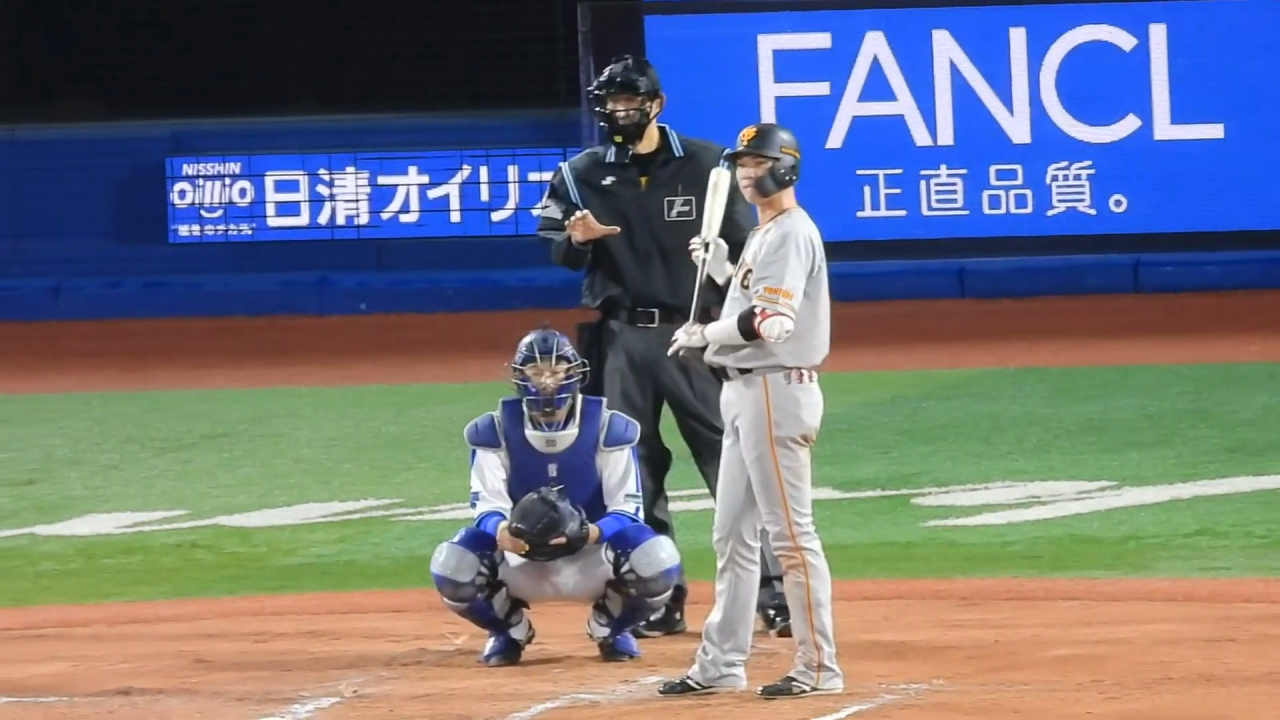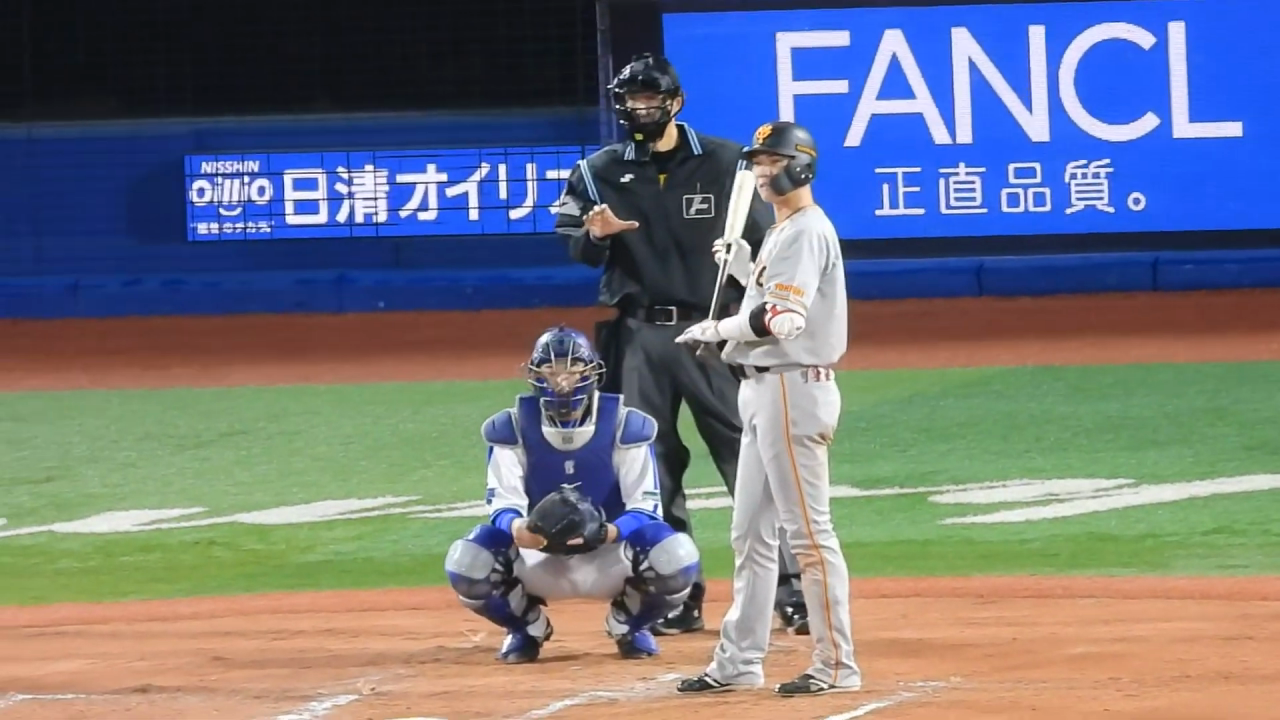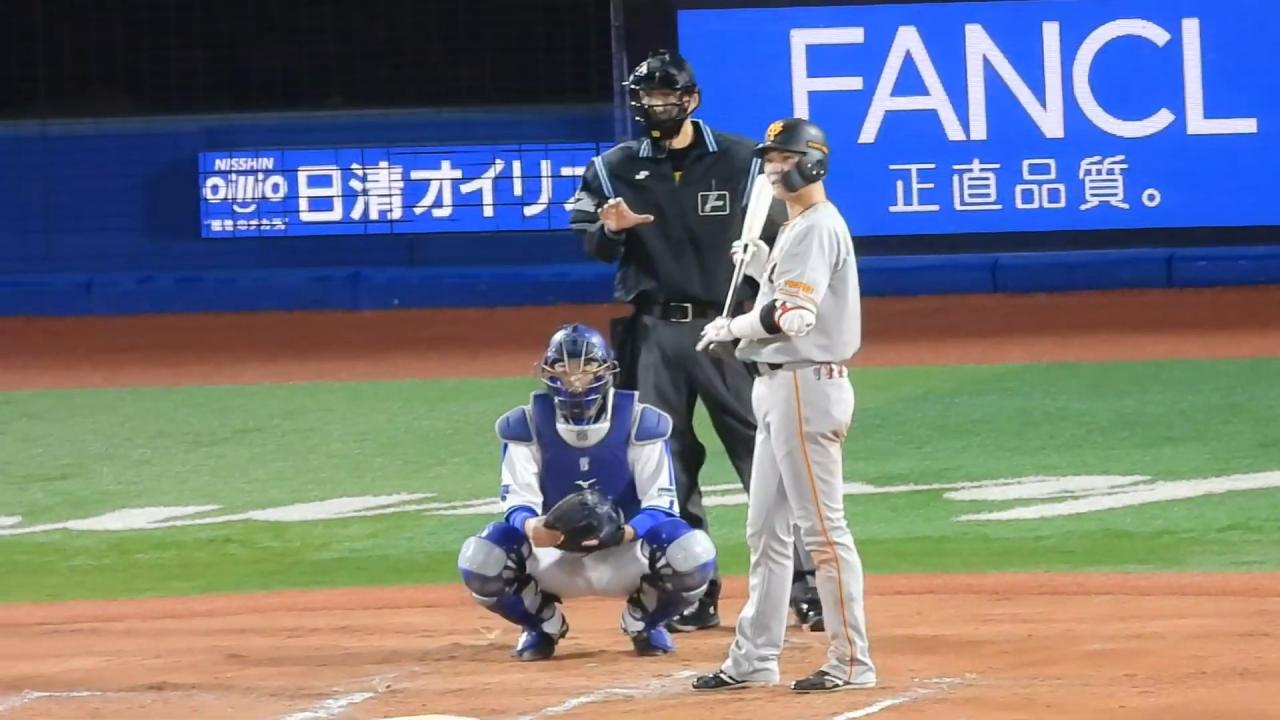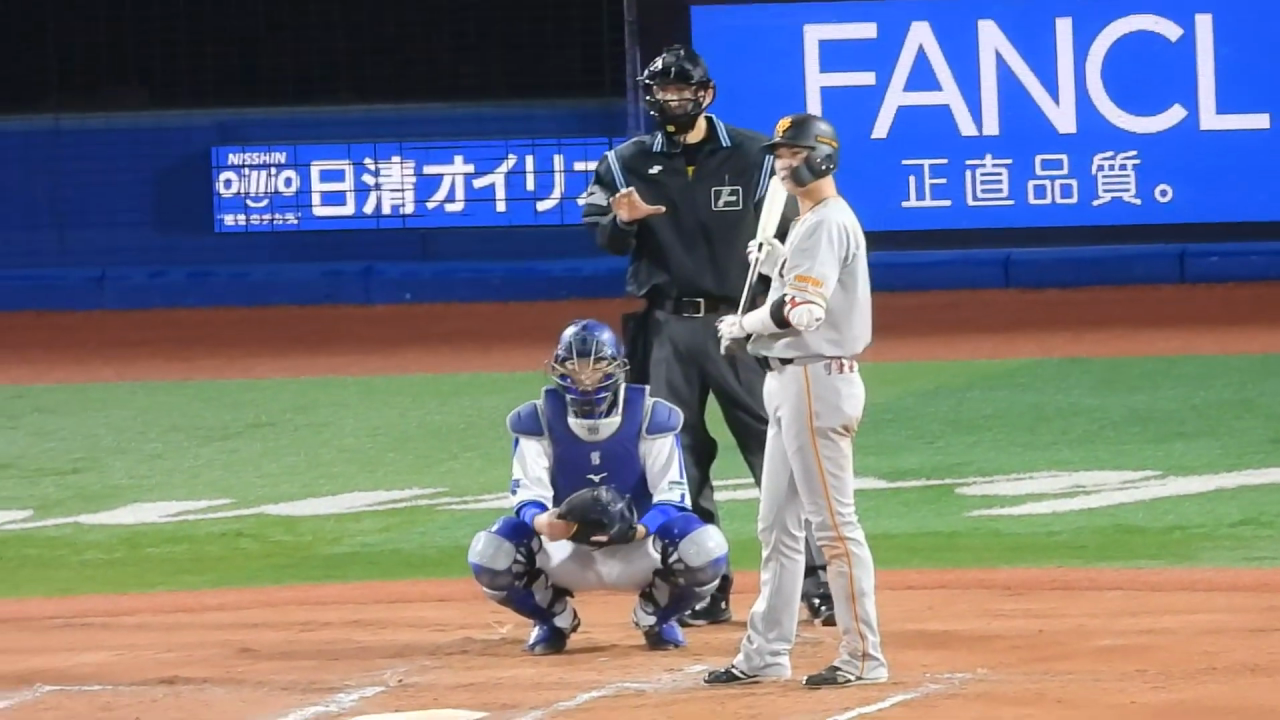
dt=0.1s
person 1, frame 1
left shoulder: (707, 164)
right shoulder: (580, 173)
left elbow: (740, 253)
right elbow: (557, 250)
right wrist: (576, 240)
right hip: (620, 338)
right knee: (633, 472)
person 1, frame 2
left shoulder: (725, 162)
right shoulder: (599, 171)
left elbow: (758, 251)
right elbow: (575, 247)
right wrist: (594, 235)
right hip: (639, 336)
right knee: (652, 470)
person 1, frame 3
left shoulder: (741, 159)
right shoulder: (614, 167)
left elbow: (772, 247)
right elbow: (591, 244)
right wrist: (610, 229)
right hip: (654, 332)
right knee: (666, 466)
person 1, frame 4
left shoulder: (753, 154)
right shoulder: (628, 162)
right elbow: (603, 237)
right wrist: (622, 221)
right hip: (666, 327)
right knee: (679, 461)
person 2, frame 1
left shoulder: (791, 233)
right shoulder: (764, 233)
left elbow: (770, 322)
left wrist: (700, 334)
right wrist: (723, 270)
left hip: (775, 392)
right hip: (745, 393)
left knee: (790, 532)
right knee: (732, 533)
left ankle: (818, 666)
right ankle: (721, 661)
person 2, frame 2
left shoulder: (805, 230)
right shoulder: (784, 230)
left elbow: (781, 319)
left wrist: (715, 329)
right wrist: (744, 270)
left hip: (793, 390)
right hip: (764, 390)
left knee: (808, 531)
right knee: (751, 531)
left ankle: (836, 664)
right ankle: (740, 659)
person 2, frame 3
left shoulder: (816, 227)
right shoulder: (799, 226)
left elbow: (791, 316)
left wrist: (727, 328)
right wrist: (762, 269)
left hip: (806, 387)
right hip: (779, 387)
left knee: (822, 527)
right knee: (766, 528)
left ankle: (851, 661)
right ankle: (755, 656)
person 2, frame 4
left shoulder: (826, 222)
right shoulder: (812, 221)
left elbow: (801, 311)
left wrist: (740, 324)
right wrist: (775, 267)
left hip: (816, 382)
right hip: (791, 382)
left knee: (833, 522)
right knee: (778, 523)
left ankle: (863, 656)
right ankle: (767, 651)
person 3, frame 1
left shoulder: (607, 427)
right shoulder: (496, 430)
left elbow: (628, 508)
right elbow: (487, 505)
left wrist: (590, 533)
right wrist: (501, 530)
left hip: (591, 559)
right hip: (523, 561)
left knee: (658, 561)
right knee: (452, 567)
left ankle: (610, 627)
right ankle: (510, 630)
person 3, frame 2
right shoulder: (513, 427)
left elbow: (646, 506)
right elbow: (503, 501)
left wrist: (608, 532)
right wrist: (517, 527)
left hip: (609, 556)
right hip: (540, 557)
left knee: (678, 558)
right knee: (466, 563)
left ankle: (629, 625)
right ankle: (528, 628)
person 3, frame 3
right shoulder: (527, 423)
left elbow: (662, 502)
right elbow: (518, 499)
left wrist: (626, 533)
right wrist: (530, 526)
left hip: (625, 554)
right hip: (554, 556)
left knee: (694, 554)
right knee: (478, 561)
left ankle: (643, 622)
right ankle: (543, 625)
person 3, frame 4
right shoulder: (539, 417)
left elbow: (673, 496)
right elbow: (528, 493)
left wrist: (639, 530)
right wrist: (541, 521)
left hip: (636, 549)
right hip: (566, 549)
left knee: (707, 549)
right knee: (488, 555)
left ankle: (655, 617)
right ankle: (555, 619)
